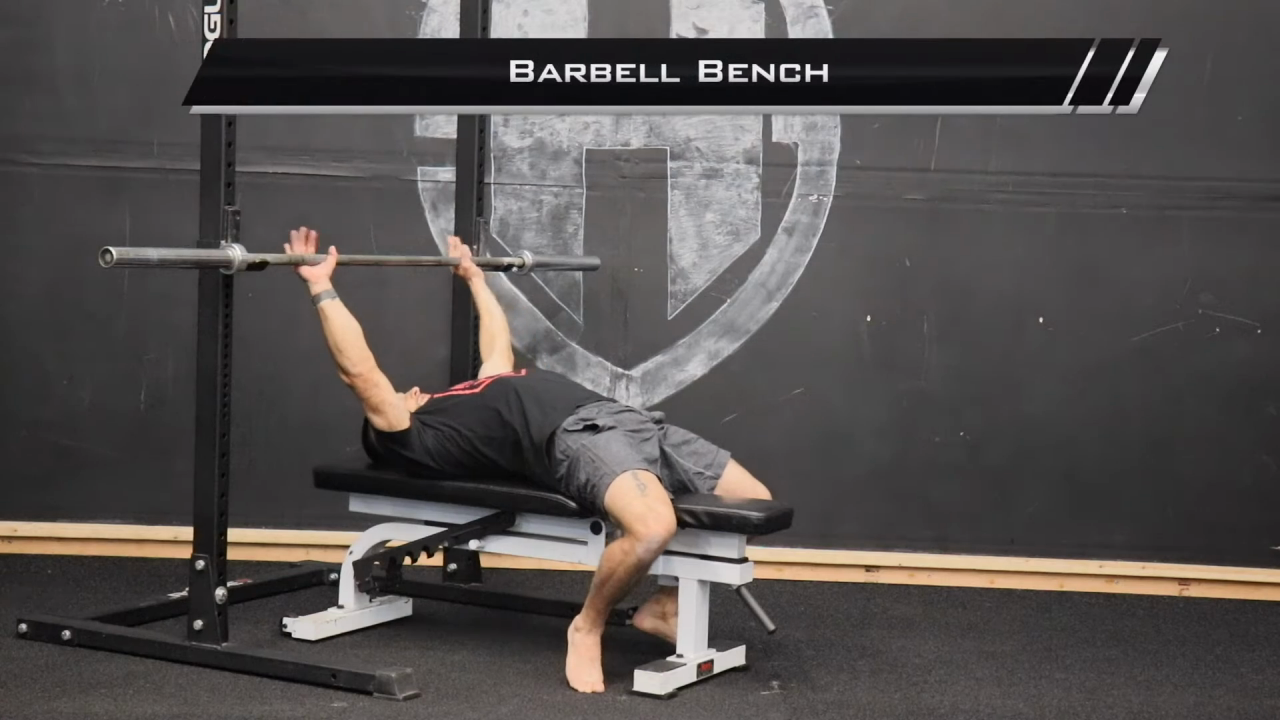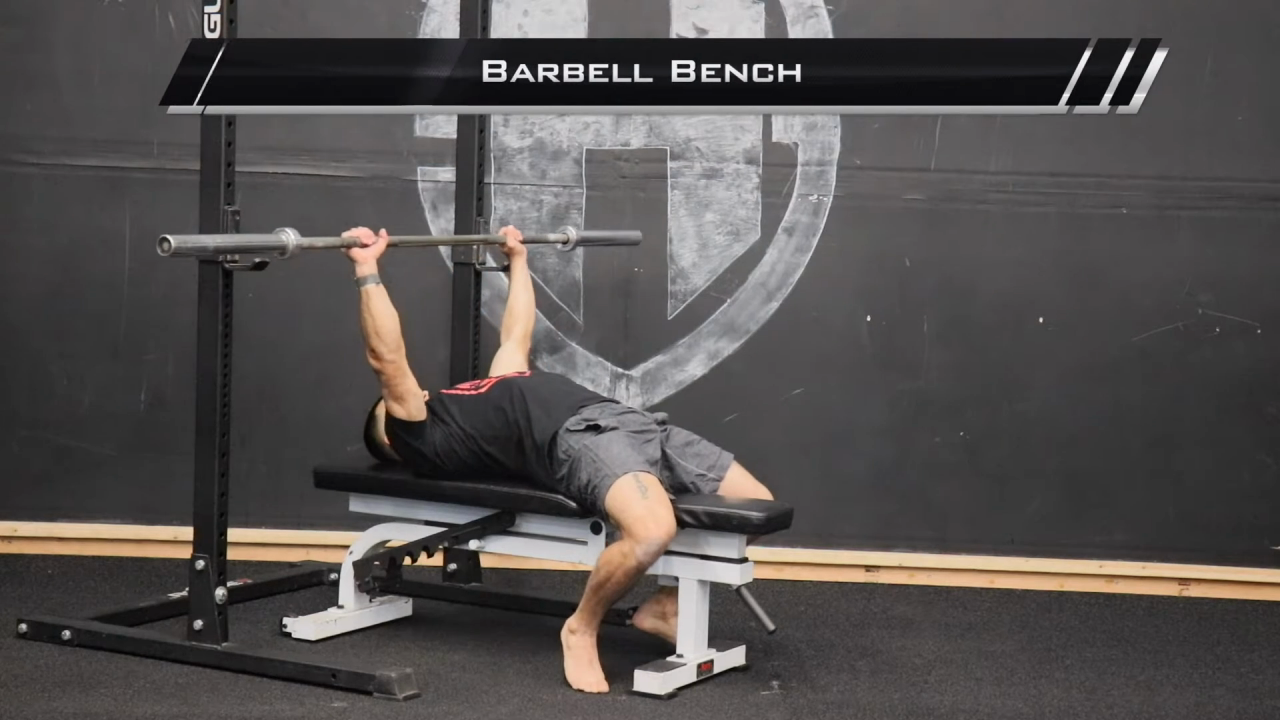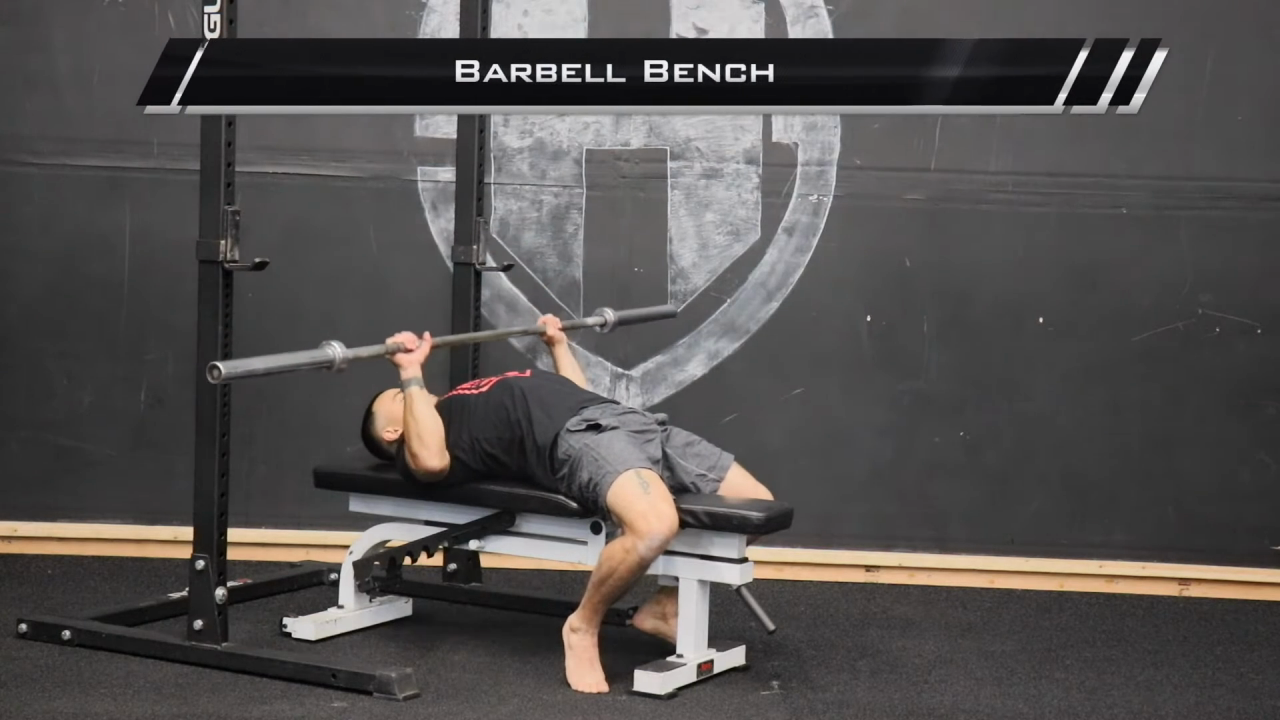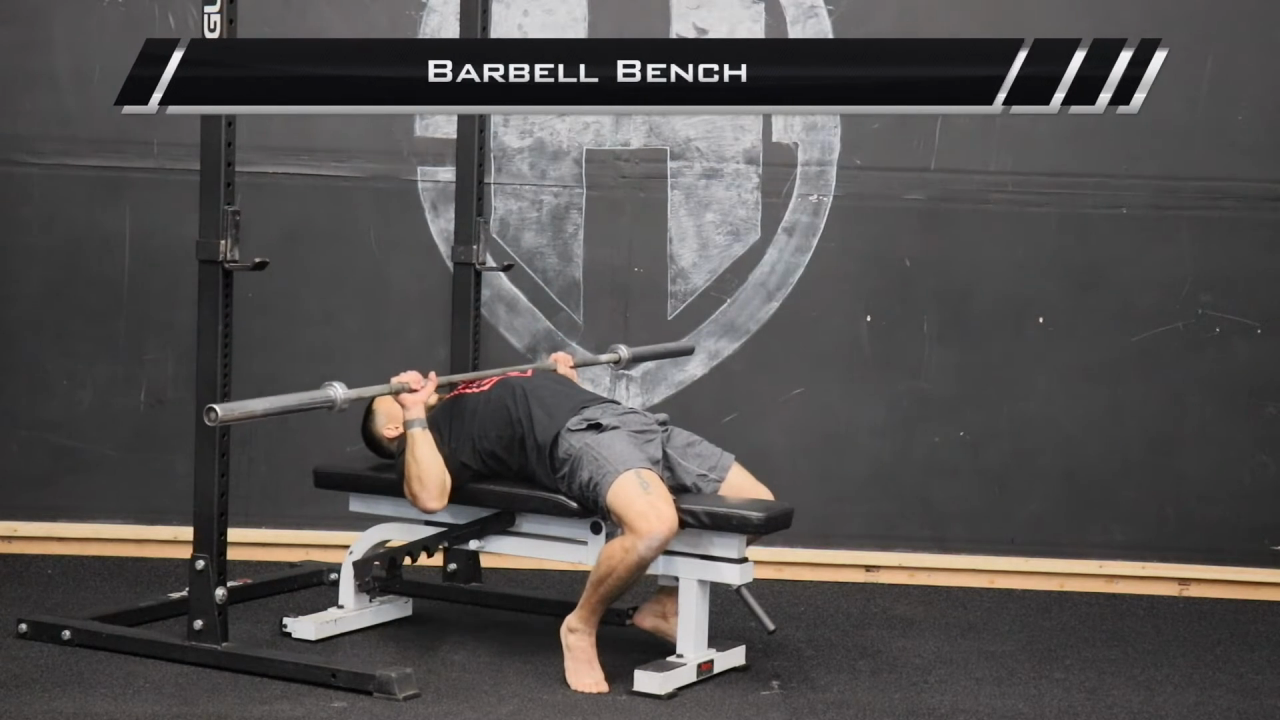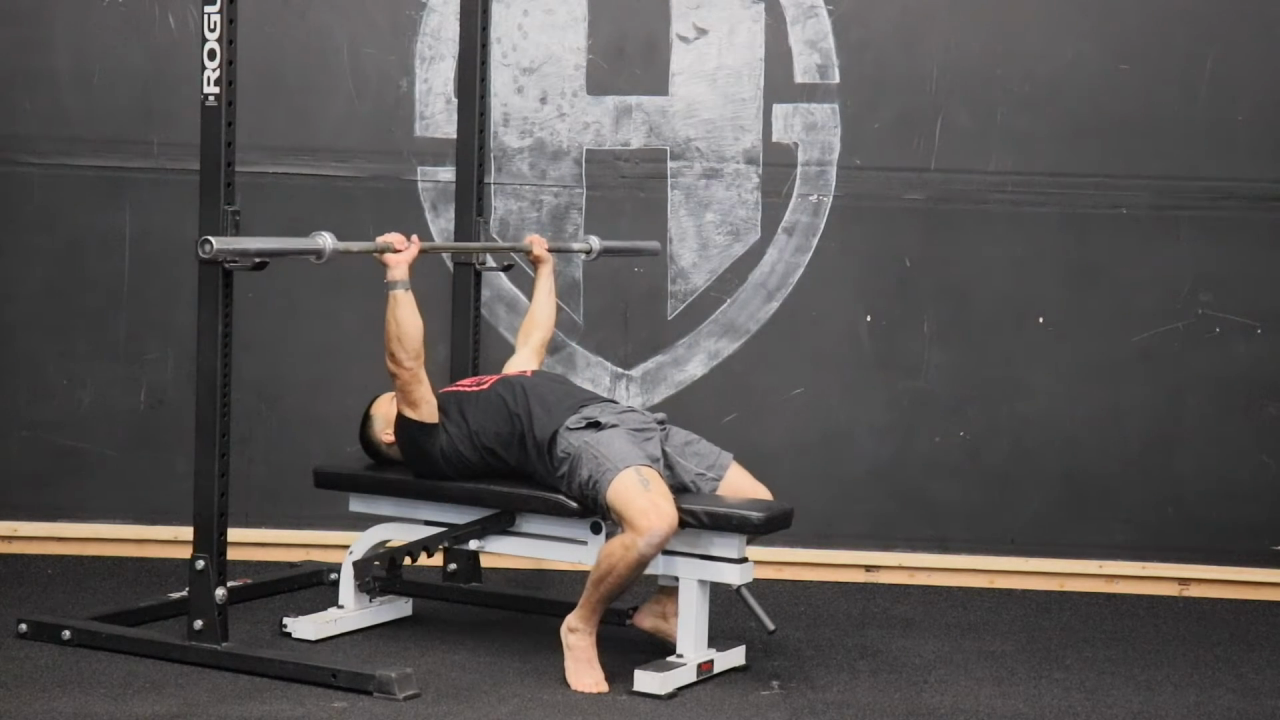
dt=1s
person 1, frame 1
left shoulder: (472, 404)
right shoulder: (419, 441)
left elbow: (499, 348)
right elbow: (360, 372)
left wrist: (474, 277)
right wrist: (320, 287)
left knee: (754, 507)
right knee: (653, 527)
left ankle: (665, 606)
right ankle: (588, 627)
person 1, frame 2
left shoulder: (477, 406)
right shoulder: (424, 440)
left elbow: (516, 337)
right elbow: (387, 358)
left wrist: (518, 259)
right wrist: (367, 269)
right knee: (651, 532)
left ankle: (666, 605)
right ankle: (582, 628)
person 1, frame 3
left shoulder: (472, 409)
right shoulder: (420, 440)
right elbow: (430, 461)
left wrist: (559, 344)
right wrist: (409, 371)
right knee: (654, 526)
left ankle: (666, 606)
right ankle: (583, 626)
person 1, frame 4
left shoulder: (469, 407)
right shoulder: (426, 433)
right elbow: (430, 498)
left wrist: (568, 380)
right wrist: (414, 410)
right knee: (653, 527)
left ankle: (667, 604)
right ankle: (581, 626)
person 1, frame 5
left shoulder: (476, 406)
right shoulder: (428, 442)
left elbow: (533, 342)
right elbow: (405, 364)
left wrist: (544, 268)
right wrist: (397, 275)
right knee: (654, 524)
left ankle: (666, 604)
right ankle: (581, 626)
